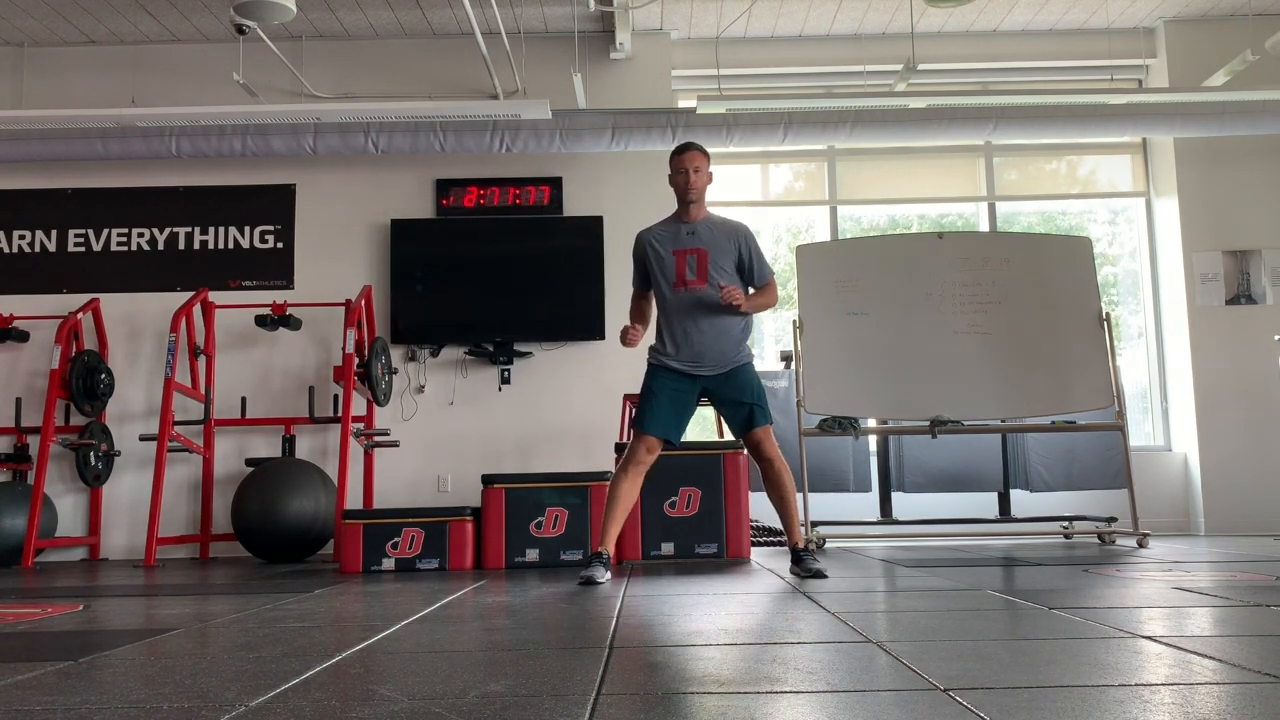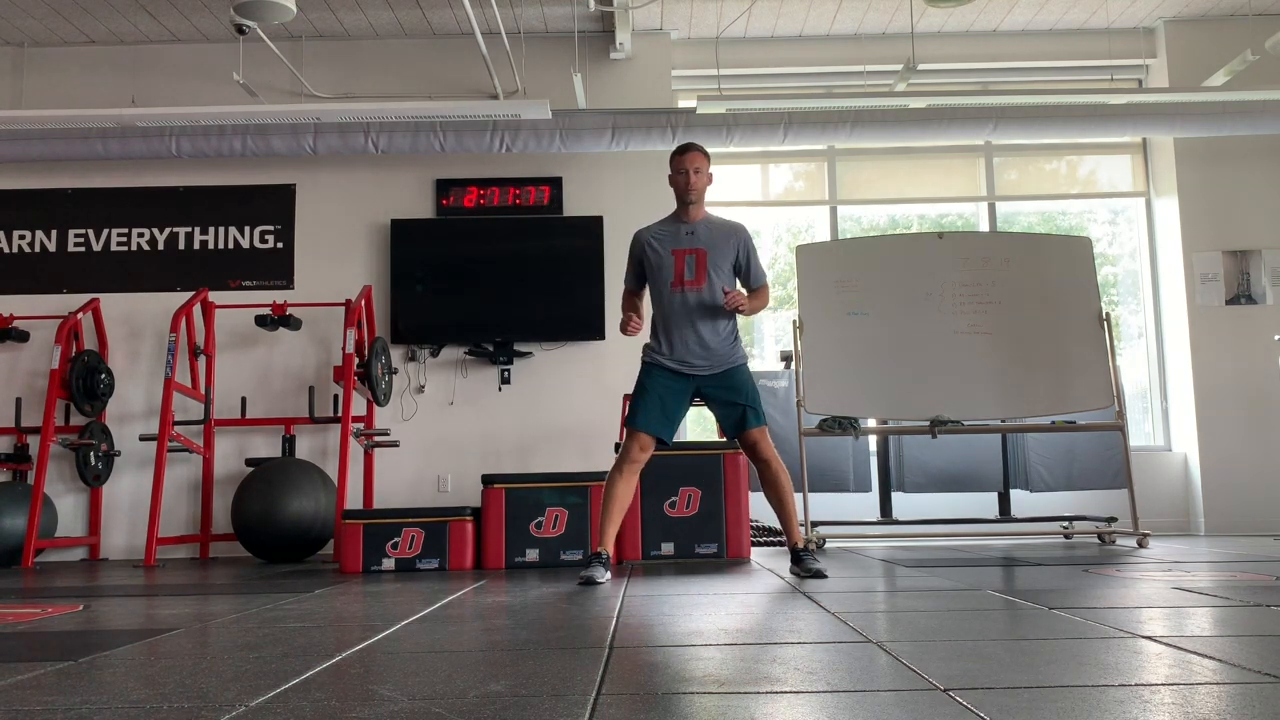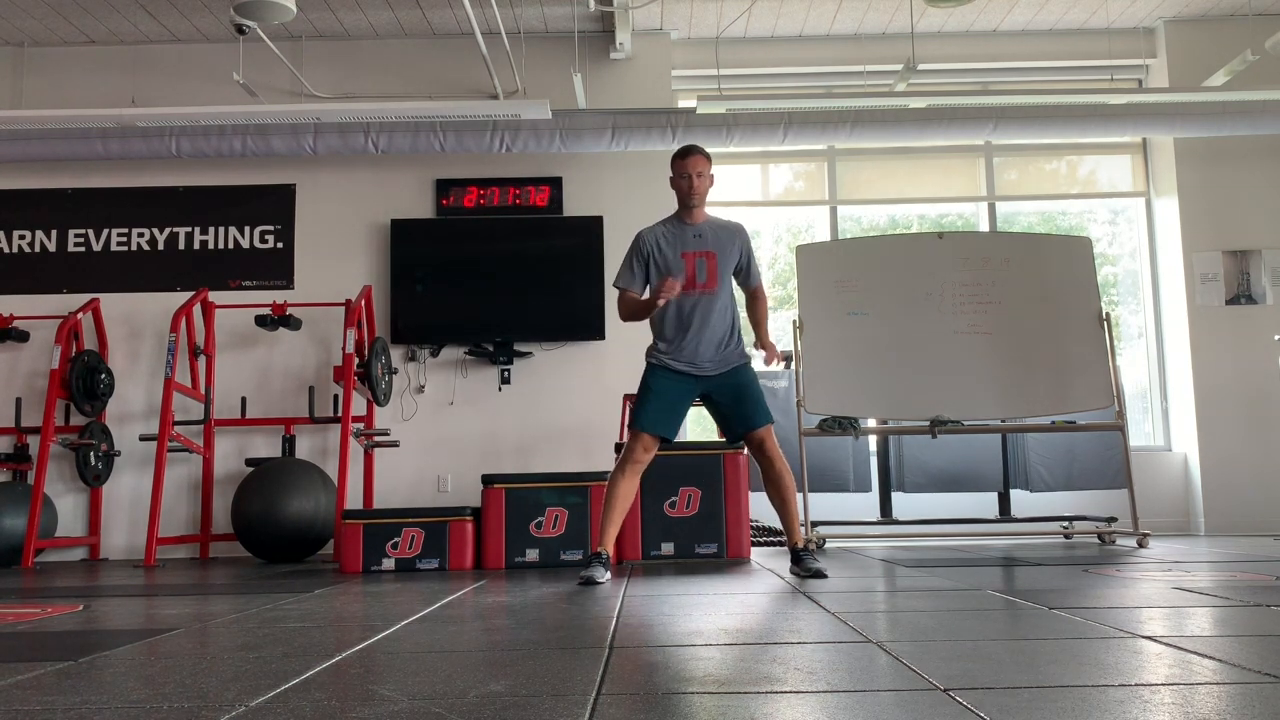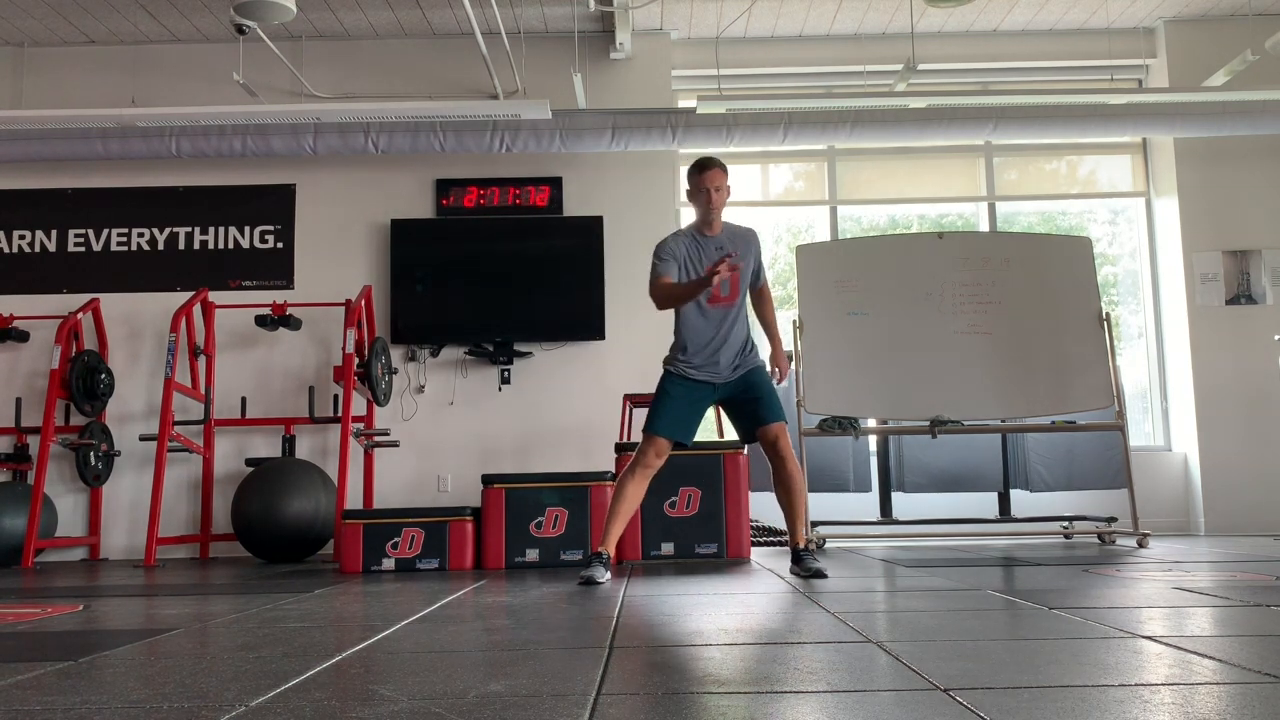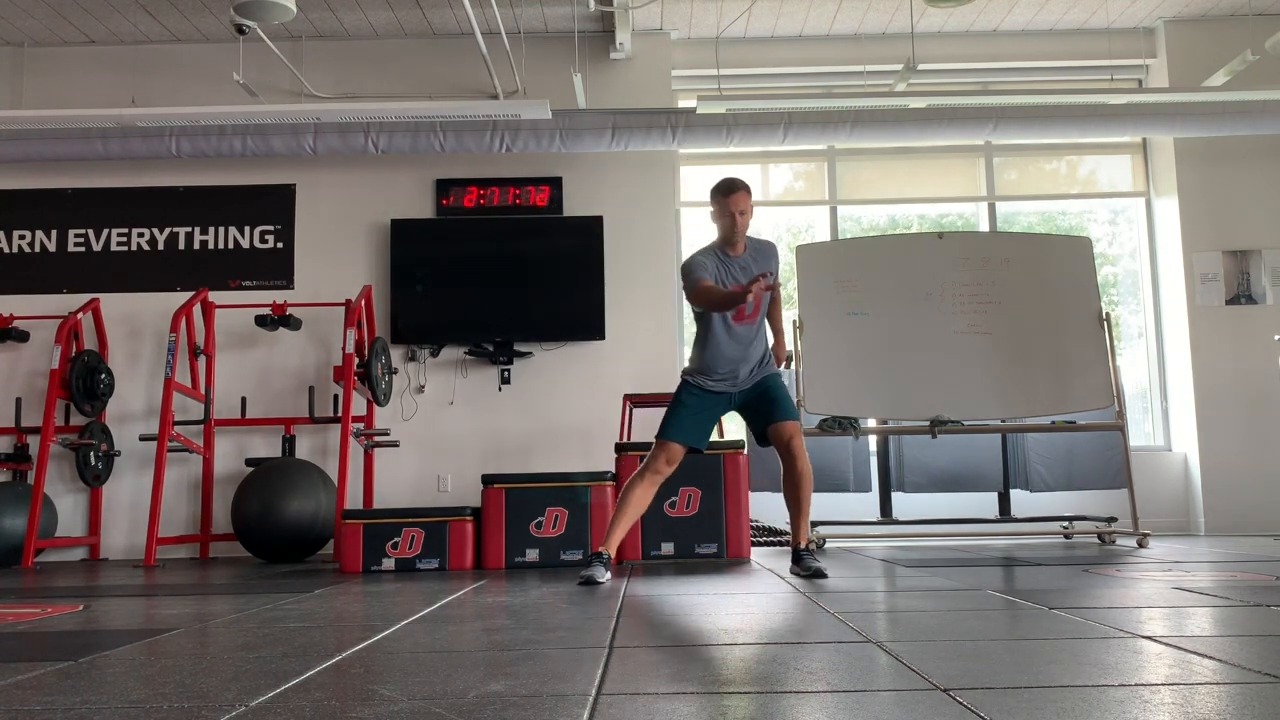
dt=0.3s
person 1, frame 1
left shoulder: (735, 234)
right shoulder: (649, 240)
left elbow: (770, 293)
right elbow: (642, 295)
left wrist: (745, 301)
right wrist: (637, 327)
left hip: (731, 362)
right hip: (670, 366)
left knee: (766, 448)
right knee: (639, 454)
left ankle: (799, 549)
right ankle: (602, 555)
person 1, frame 2
left shoulder: (734, 234)
right shoulder: (647, 239)
left elbow: (762, 290)
right elbow: (632, 295)
left wrist: (748, 304)
right wrist: (630, 317)
left hip: (725, 363)
right hip: (665, 364)
left knee: (762, 449)
right knee: (633, 453)
left ankle: (799, 549)
right ankle: (602, 555)
person 1, frame 3
left shoulder: (734, 234)
right shoulder: (649, 239)
left elbow: (755, 291)
right elbow: (626, 307)
left wrist: (763, 335)
right wrist: (654, 301)
left hip: (729, 363)
right hip: (669, 366)
left knee: (767, 447)
right knee: (635, 453)
left ankle: (799, 550)
right ankle: (602, 556)
person 1, frame 4
left shoulder: (747, 239)
right shoulder: (672, 247)
right elbow: (661, 296)
left wrist: (776, 344)
right wrist: (708, 280)
left hip: (744, 367)
right hip: (688, 371)
left knee: (780, 444)
right knee: (648, 457)
left ankle: (800, 550)
right ankle: (603, 555)
person 1, frame 5
left shoulder: (766, 251)
right shoulder: (698, 264)
right elbow: (705, 298)
left wrist: (779, 339)
right wrist: (743, 294)
left hip: (759, 374)
right hip: (705, 382)
left knee: (793, 443)
right knee: (660, 462)
left ankle: (801, 550)
right ankle: (603, 555)
